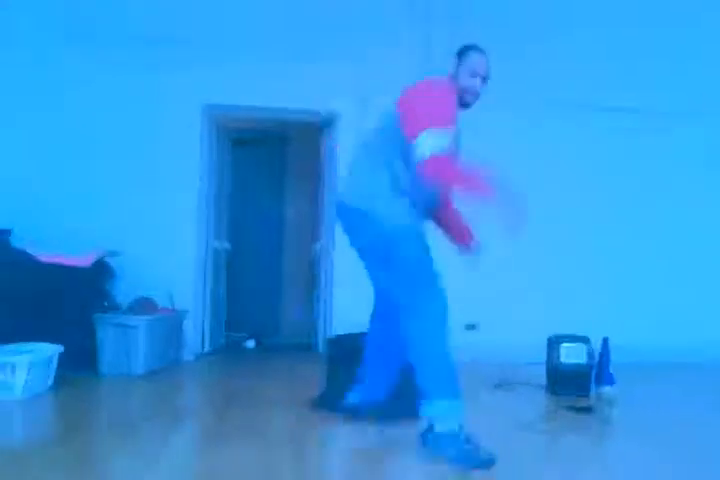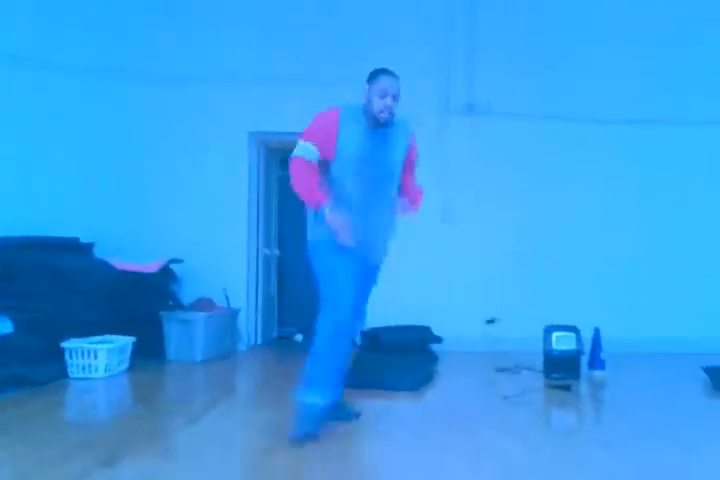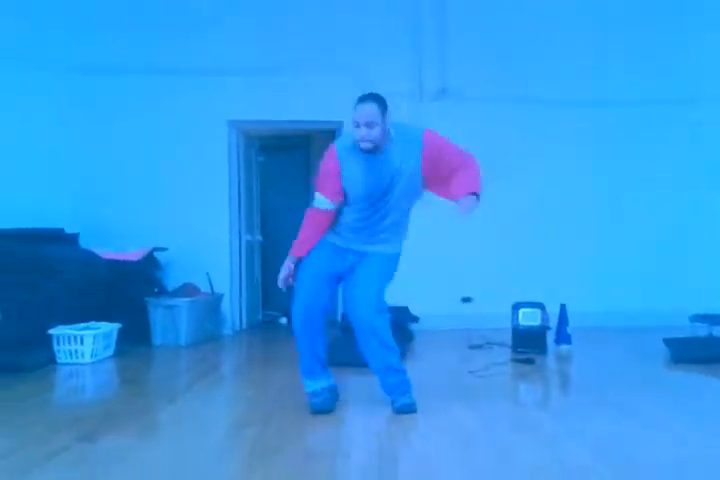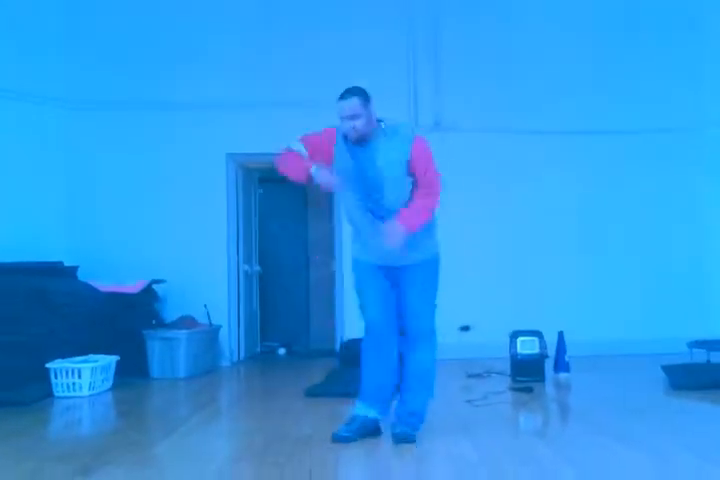
dt=0.7s
person 1, frame 1
left shoulder: (442, 110)
right shoulder: (433, 94)
right elbow: (432, 163)
left wrist: (462, 235)
right wrist: (488, 187)
left hip: (387, 216)
right hip: (375, 212)
left knee: (396, 308)
right knee: (425, 306)
left ankle: (368, 395)
person 1, frame 2
left shoulder: (403, 136)
right shoulder: (336, 120)
left elbow: (404, 181)
right elbow: (301, 165)
left wrist: (411, 197)
right wrist: (327, 208)
left hip: (370, 243)
right hip: (333, 239)
left knee: (346, 318)
right knee: (339, 311)
left ankle: (326, 399)
right ankle: (313, 401)
person 1, frame 3
left shoulder: (418, 143)
right shoulder: (338, 155)
left elbow: (462, 165)
right elbow: (321, 211)
left wrist: (466, 193)
right wrist: (294, 256)
left hip: (378, 248)
right hip: (334, 243)
left knee: (364, 313)
right knee: (307, 308)
left ankle: (398, 388)
right ankle: (319, 386)
person 1, frame 4
left shoulder: (407, 143)
right shoulder: (332, 141)
left elbow: (429, 192)
right elbow: (287, 159)
left wrist: (403, 224)
right wrist: (314, 171)
left hip: (417, 257)
right hip: (372, 259)
left knee: (419, 334)
right knee: (380, 333)
left ankle: (409, 417)
right ankle: (369, 414)
